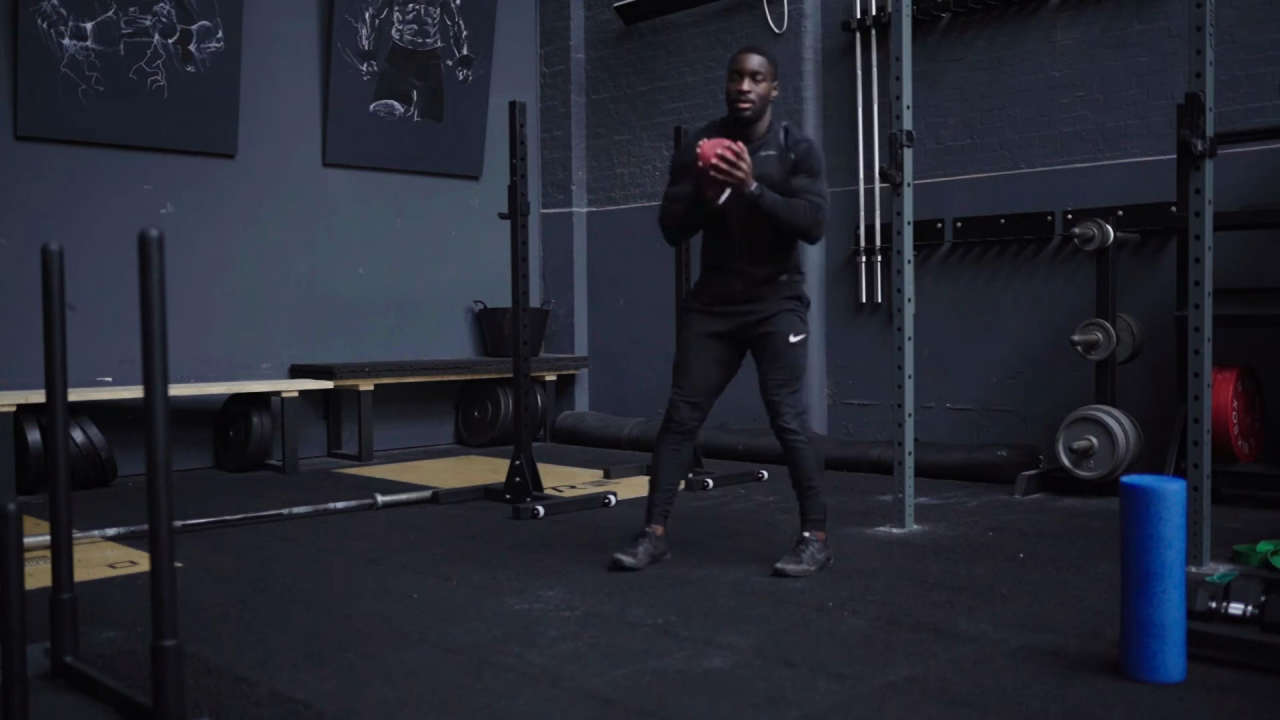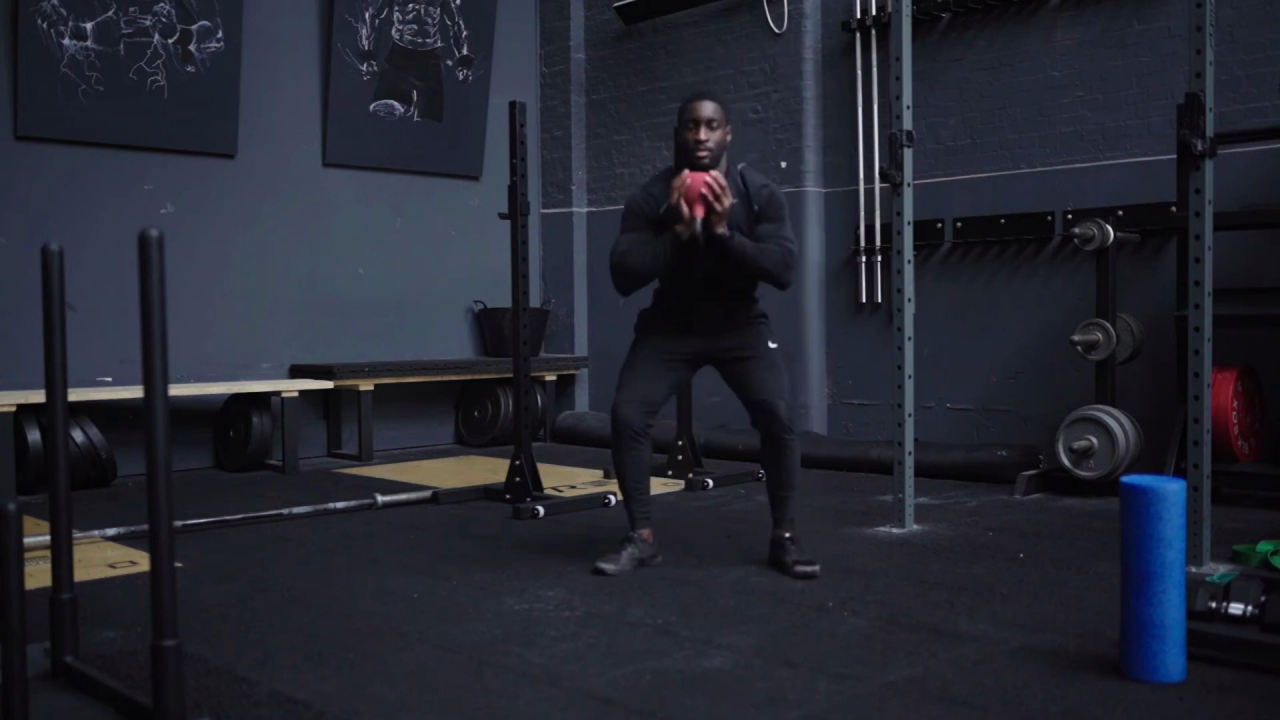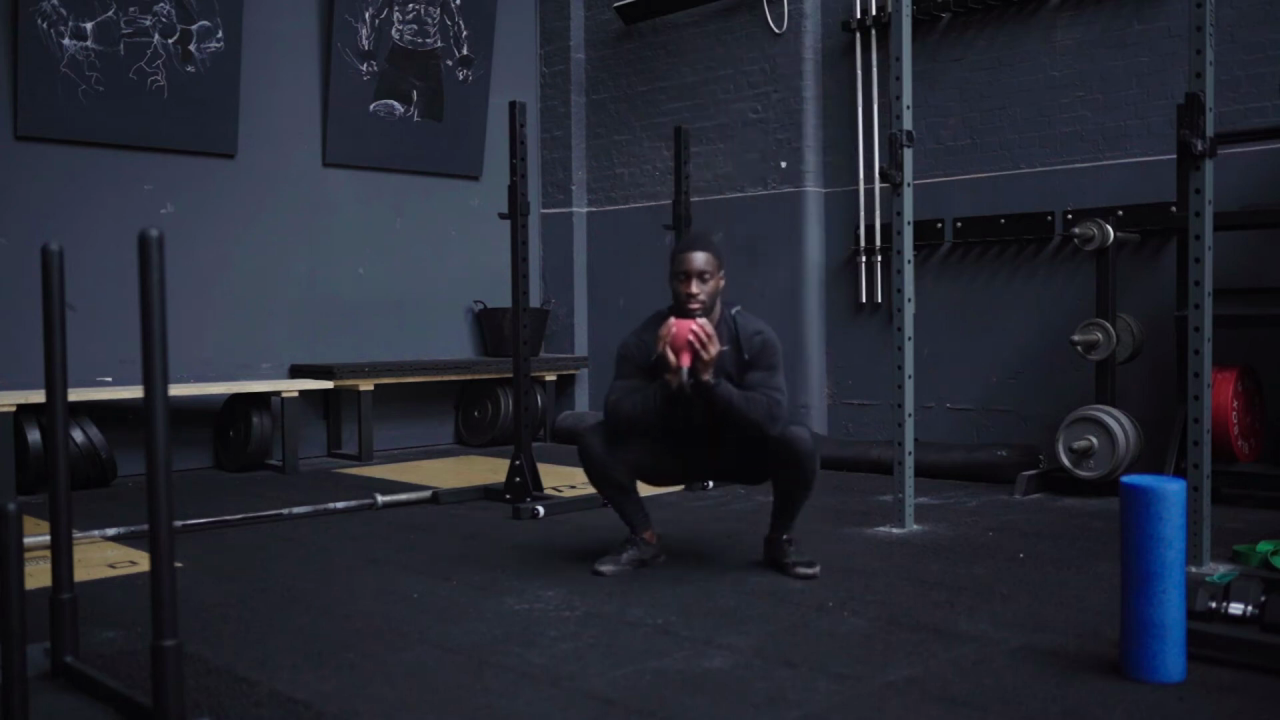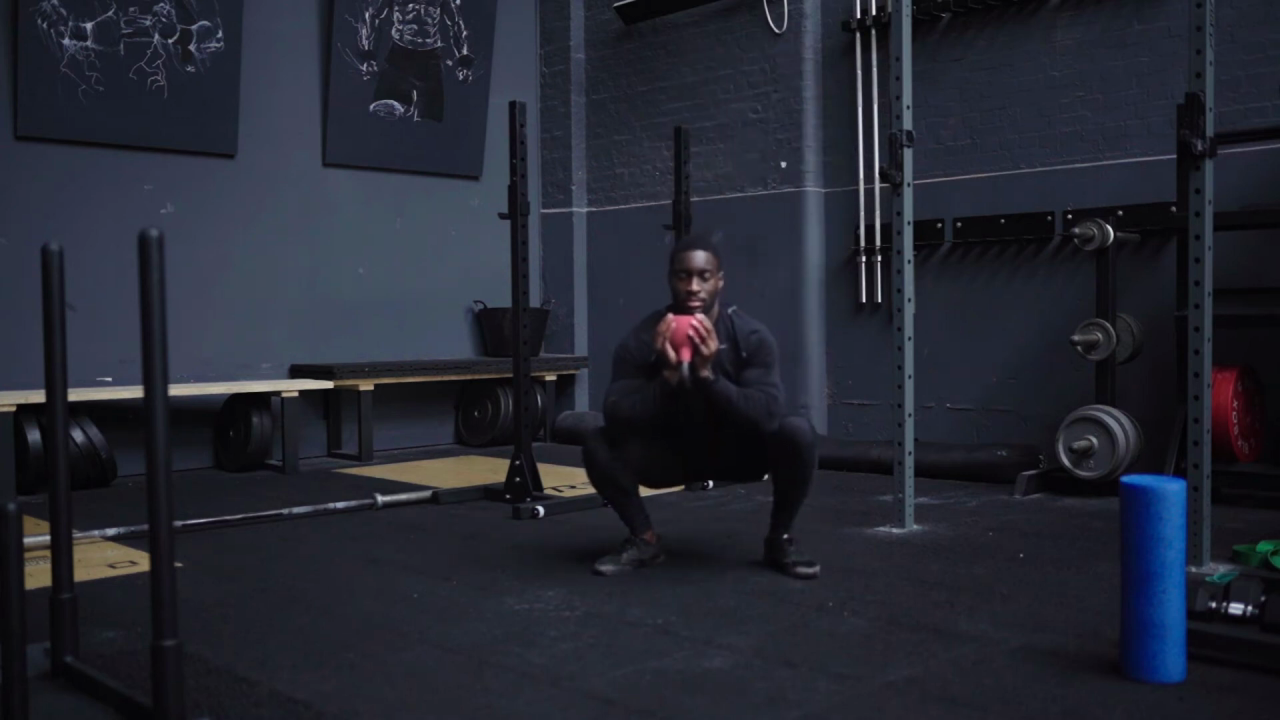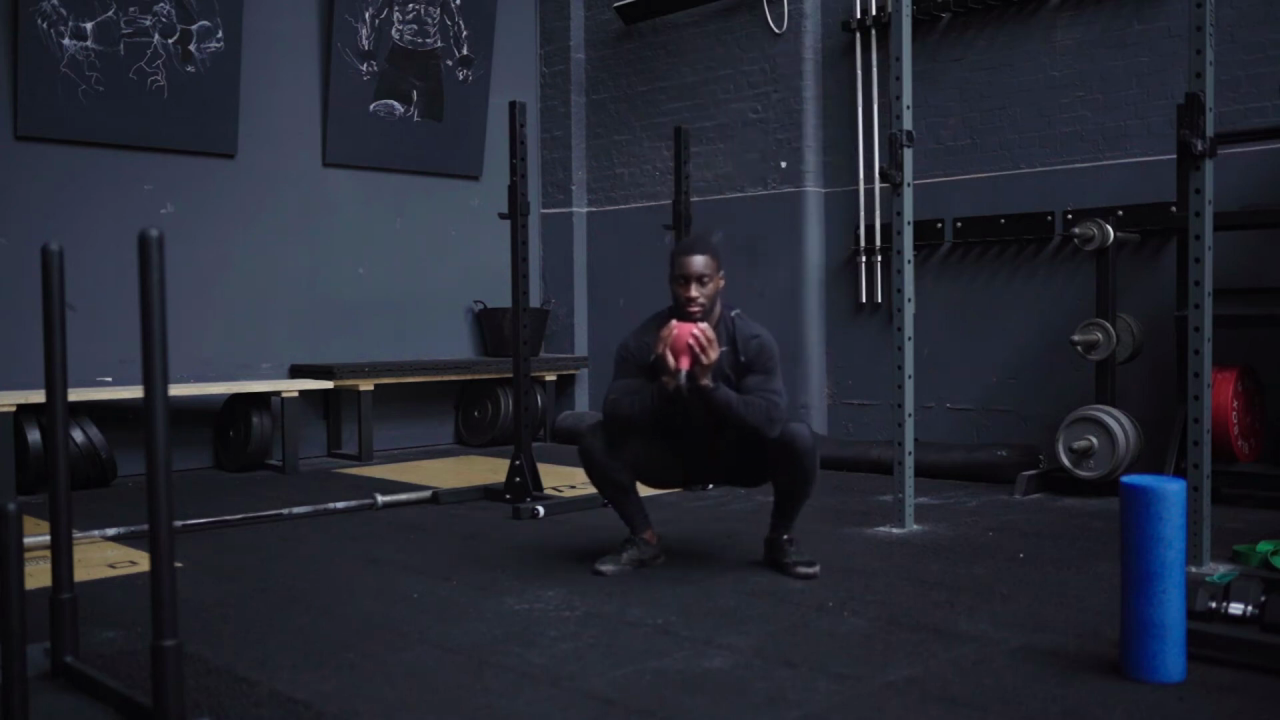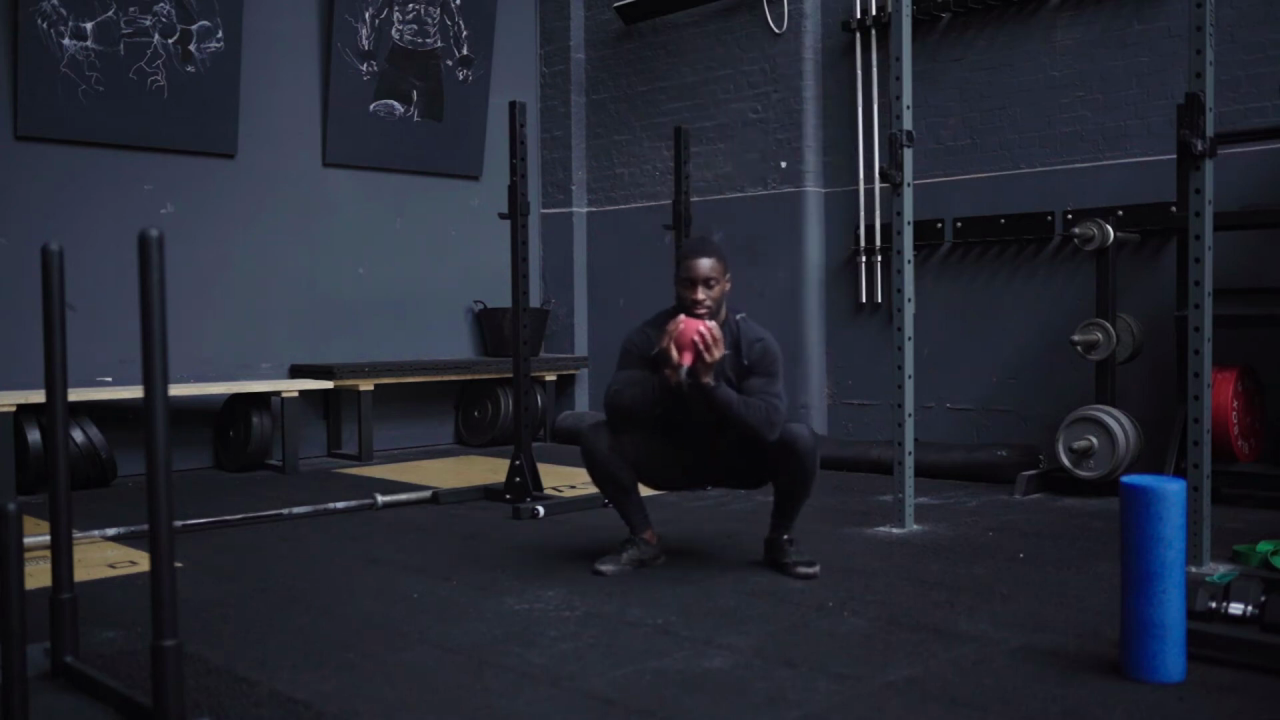
dt=0.7s
person 1, frame 1
left shoulder: (799, 150)
right shoulder: (696, 150)
left elbow: (812, 225)
right elbow: (671, 229)
left wrist: (752, 188)
right wrist: (701, 188)
left hip: (778, 304)
right hip: (713, 306)
left knee: (788, 419)
right knee: (681, 415)
left ankle: (814, 537)
right ankle: (655, 532)
person 1, frame 2
left shoulder: (759, 192)
right shoulder: (652, 197)
left elbow: (783, 270)
right elbow: (624, 277)
left wrist: (723, 231)
right wrist: (678, 232)
left hip: (739, 325)
right hip: (669, 329)
left knee: (777, 416)
right knee: (628, 416)
left ankle: (783, 537)
right ankle: (642, 537)
person 1, frame 3
left shoulder: (755, 337)
right shoulder: (643, 341)
left elbow: (771, 420)
right elbow: (617, 421)
left wrist: (710, 380)
right wrist: (668, 381)
left hip: (738, 449)
right hip: (671, 449)
left knee: (798, 443)
right knee: (596, 444)
left ankle: (779, 541)
right ankle: (644, 539)
person 1, frame 4
left shoulder: (751, 336)
right shoulder: (640, 341)
left elbow: (768, 415)
right elbow: (617, 419)
left wrist: (709, 375)
right wrist: (668, 378)
left hip: (734, 450)
right hip: (670, 453)
left knee: (798, 433)
right knee: (599, 445)
left ankle: (780, 540)
right ankle: (643, 539)
person 1, frame 5
left shoulder: (753, 340)
right shoulder: (642, 341)
left elbow: (771, 420)
right elbow: (615, 417)
left wrist: (709, 383)
right wrist: (665, 383)
left hip: (737, 455)
right hip: (672, 455)
left knee: (798, 440)
right knee: (596, 441)
left ankle: (780, 541)
right ankle: (644, 540)
person 1, frame 6
left shoulder: (757, 343)
right shoulder: (645, 338)
left elbow: (769, 424)
right elbow: (617, 411)
left wrist: (710, 381)
right wrist: (667, 375)
left hip: (738, 457)
right hip: (674, 457)
left knee: (800, 440)
right knee: (597, 438)
left ankle: (779, 541)
right ankle: (643, 539)
